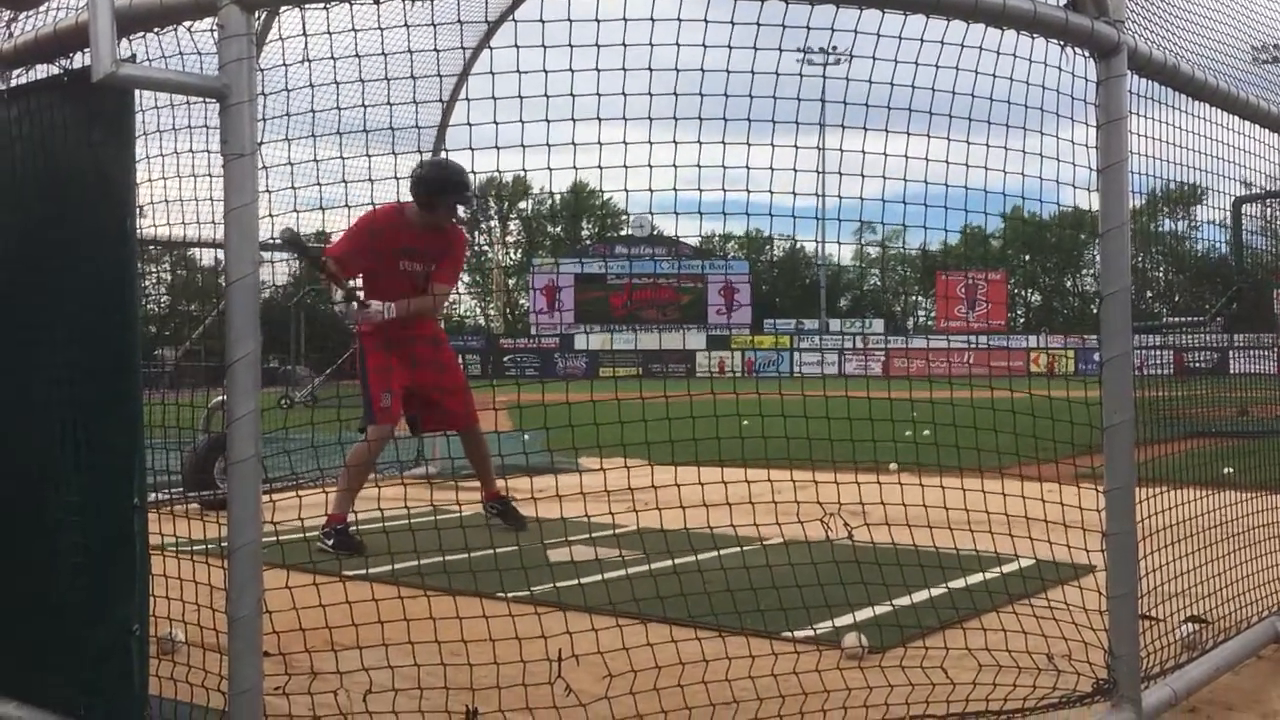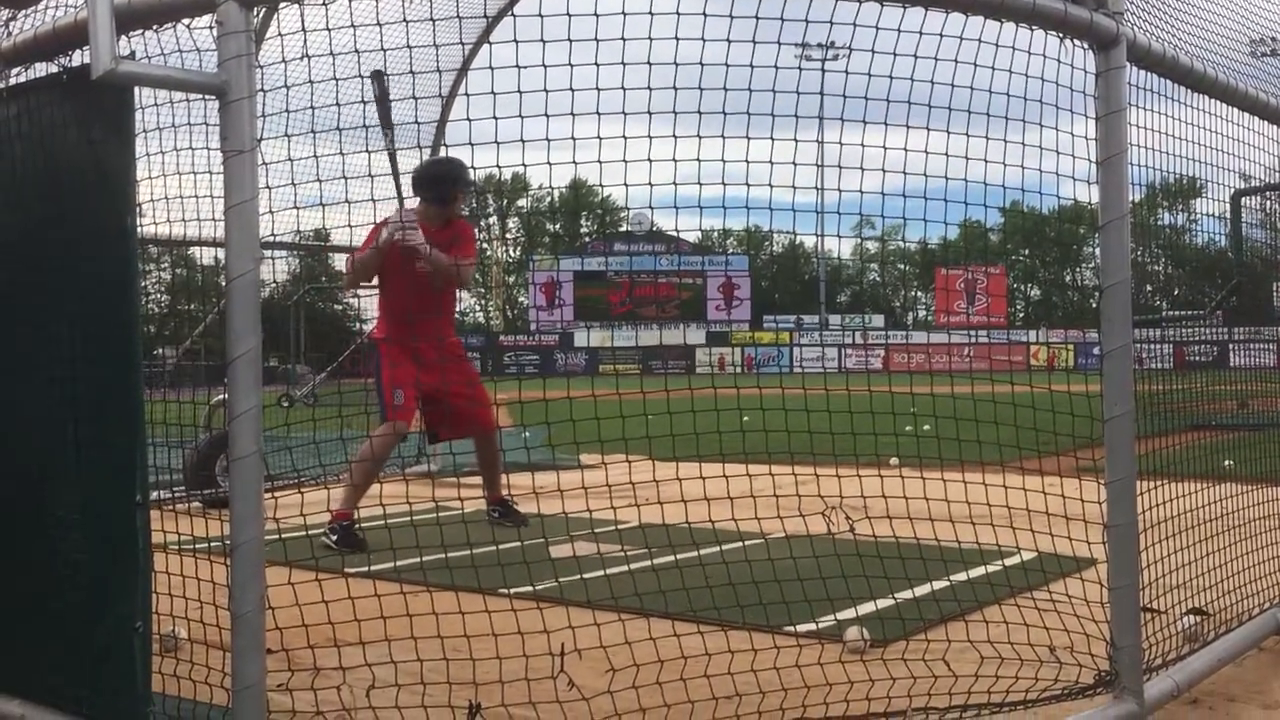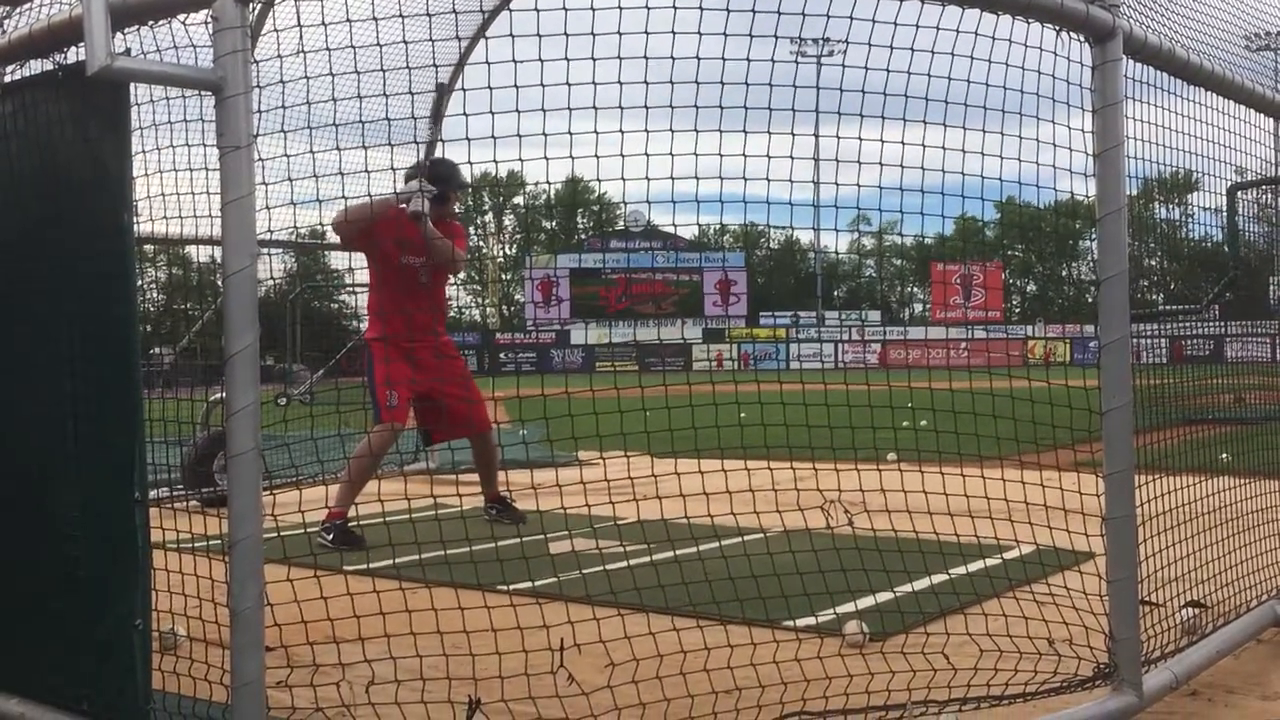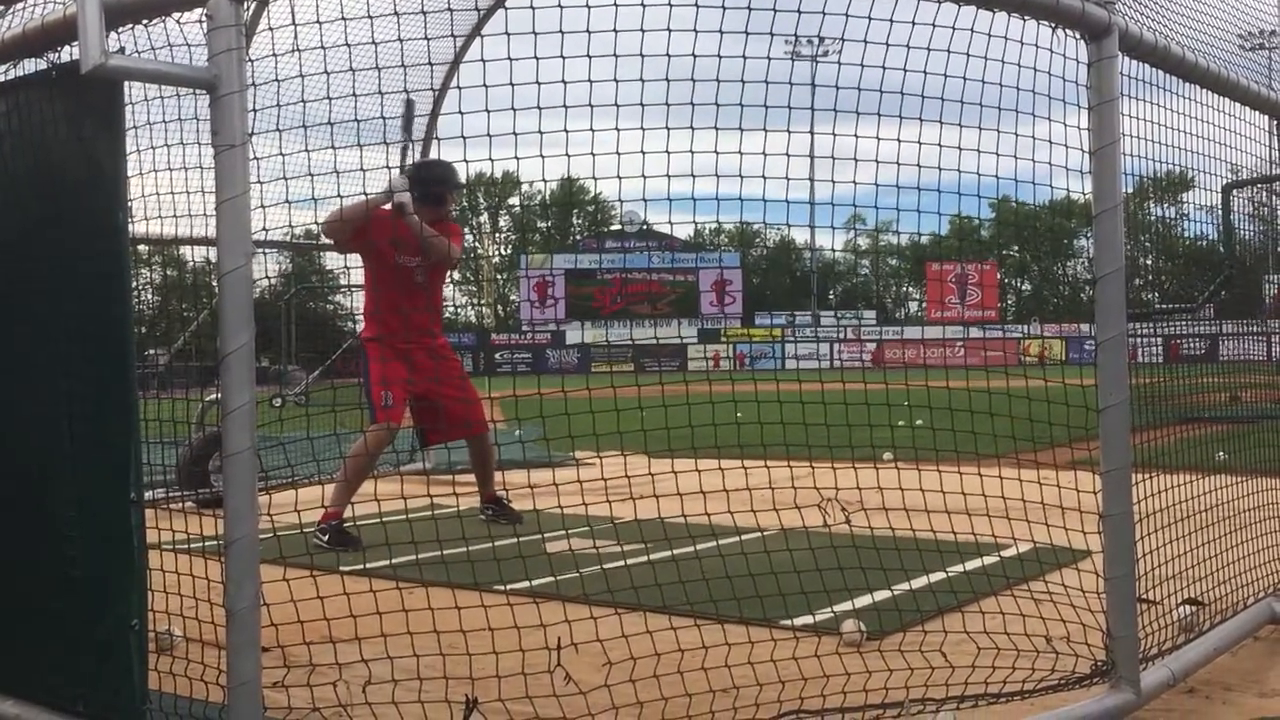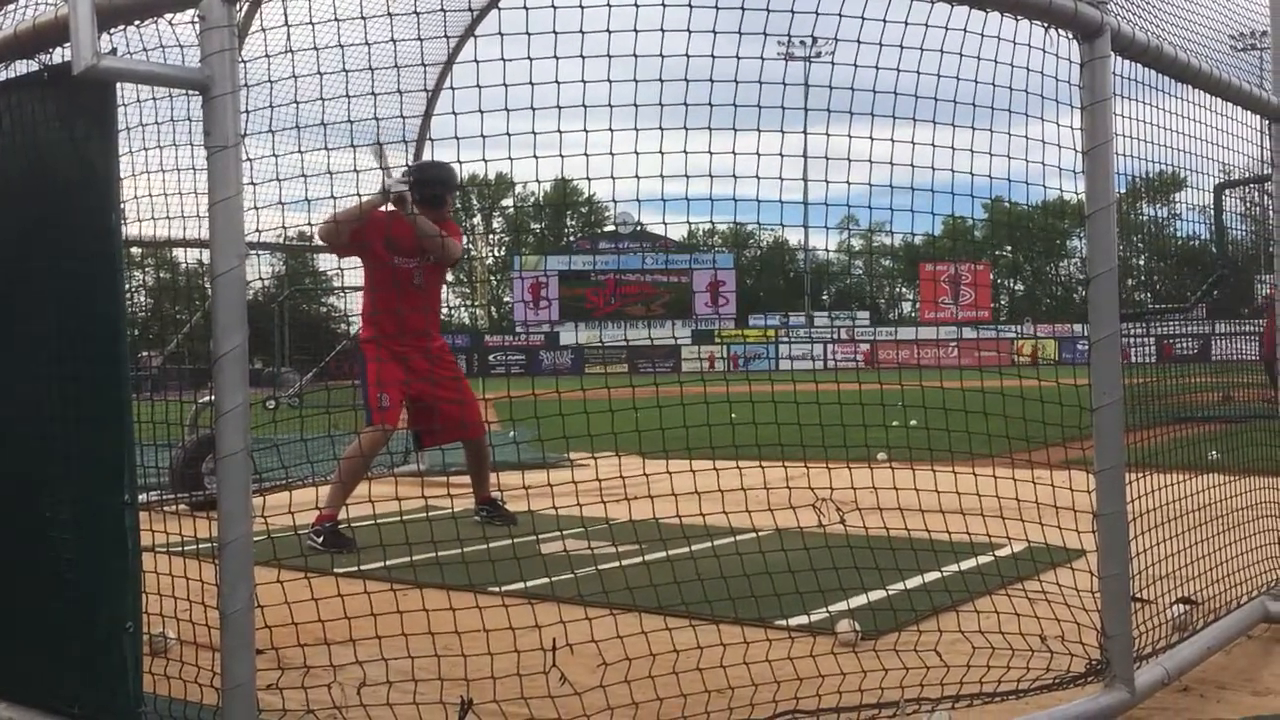
dt=0.4s
person 1, frame 1
left shoulder: (453, 237)
right shoulder: (378, 223)
left elbow: (436, 299)
right elbow: (329, 262)
left wrist: (392, 308)
left hip: (427, 340)
right hip: (381, 340)
left knee: (467, 421)
right knee: (381, 428)
left ankle: (494, 499)
right ankle: (334, 524)
person 1, frame 2
left shoulder: (462, 231)
right shoulder: (392, 227)
left elbow: (465, 276)
right elbow: (351, 277)
left wrist: (424, 246)
right wrist: (386, 238)
left hip: (443, 344)
right hip: (398, 344)
left knee: (484, 423)
right knee: (394, 426)
left ankle: (496, 502)
right ankle: (340, 520)
person 1, frame 3
left shoulder: (452, 230)
right shoulder: (384, 223)
left elbow: (455, 263)
right elbow: (339, 225)
left wrist: (422, 222)
right wrist: (397, 198)
left hip: (435, 344)
right hip: (389, 343)
left knee: (479, 422)
right knee: (389, 427)
left ankle: (493, 500)
right ankle: (334, 519)
person 1, frame 4
left shoulder: (447, 229)
right shoulder: (378, 223)
left elbow: (449, 256)
right elbow: (330, 228)
left wrist: (409, 215)
right wrist: (384, 198)
left hip: (431, 345)
right hip: (385, 344)
left knee: (476, 423)
right knee: (384, 427)
left ankle: (489, 500)
right ankle: (329, 520)
person 1, frame 5
left shoulder: (446, 229)
right shoulder: (378, 225)
left elbow: (451, 253)
right elbow: (327, 233)
left wrist: (409, 211)
right wrist: (380, 200)
left hip: (430, 347)
right hip: (383, 345)
left knee: (473, 426)
right knee: (380, 429)
left ankle: (484, 502)
right ankle: (323, 522)
